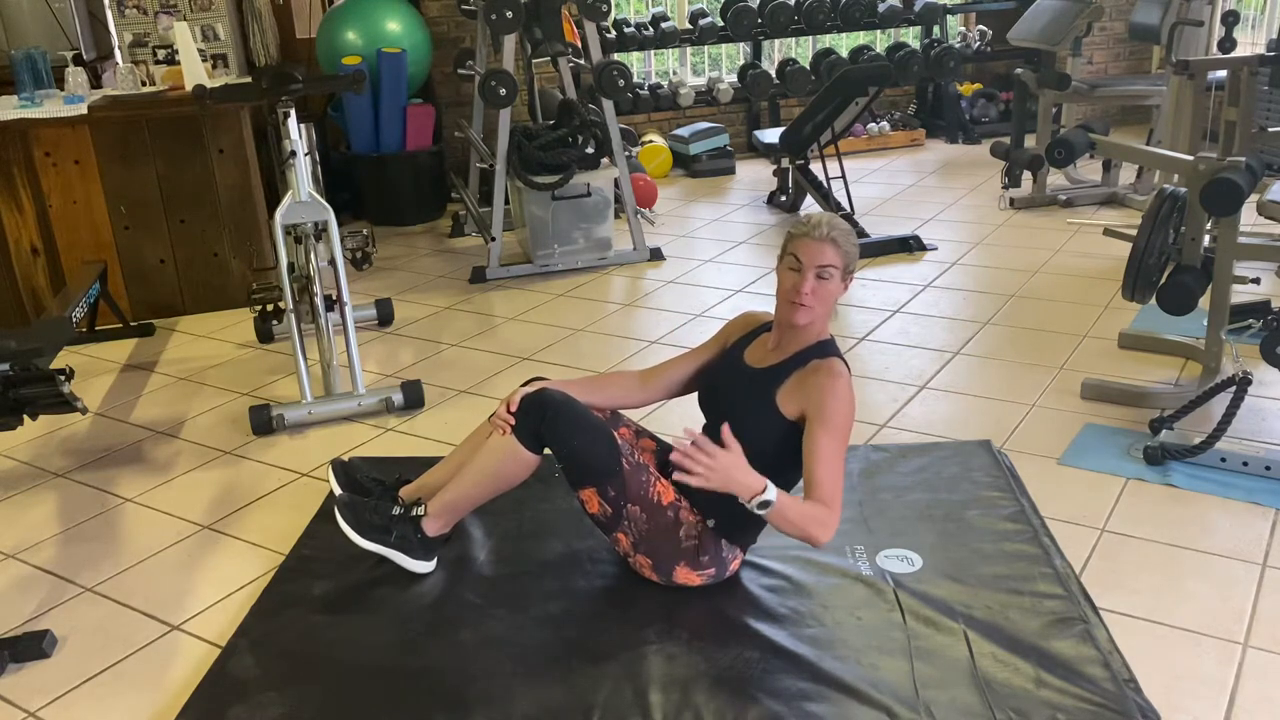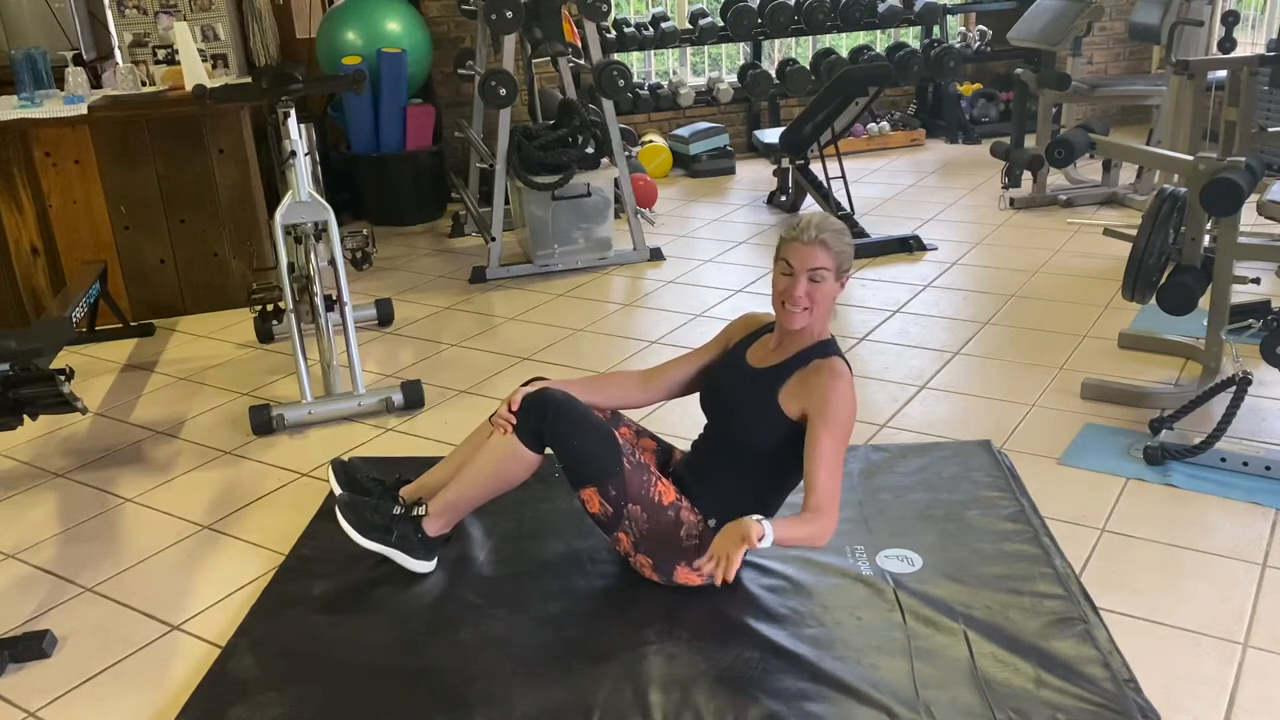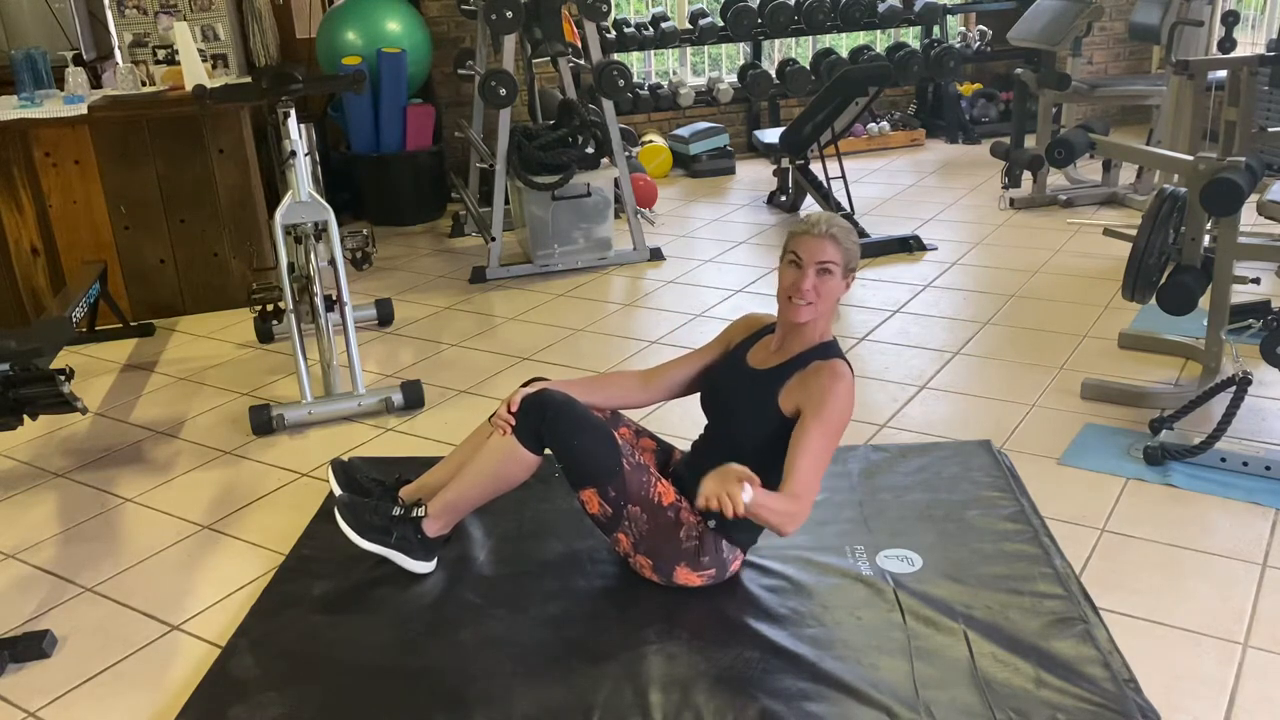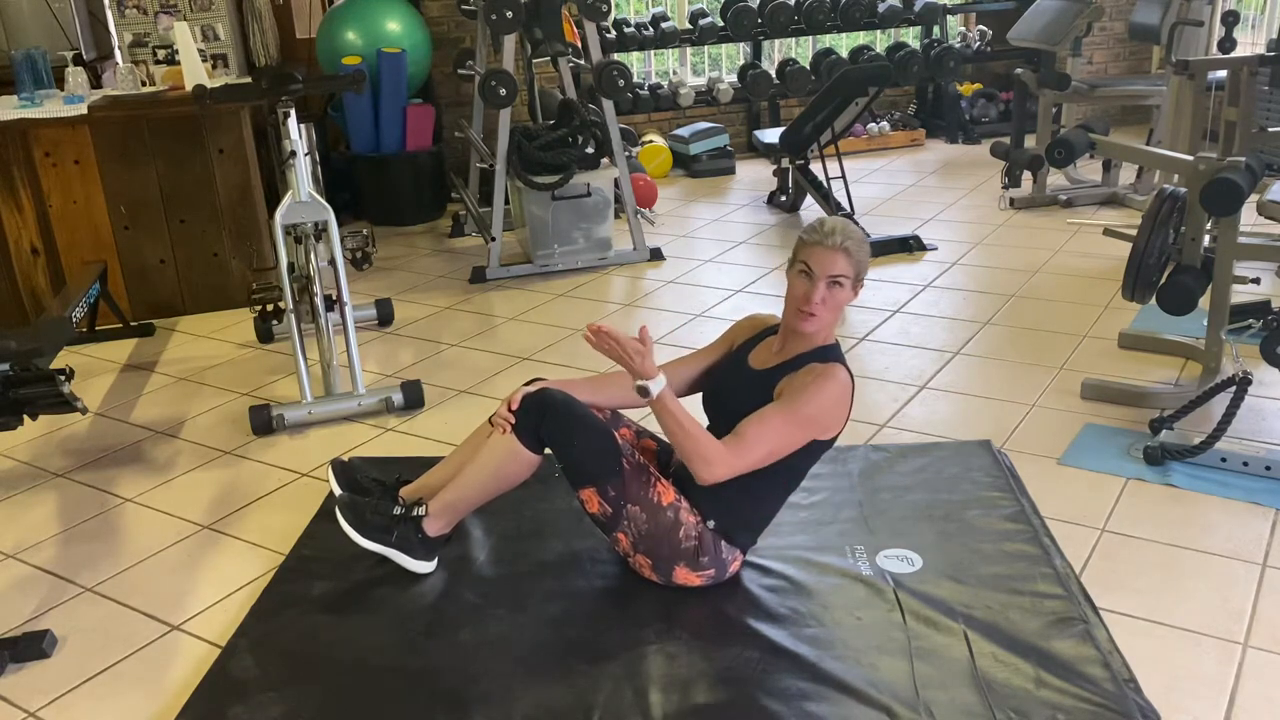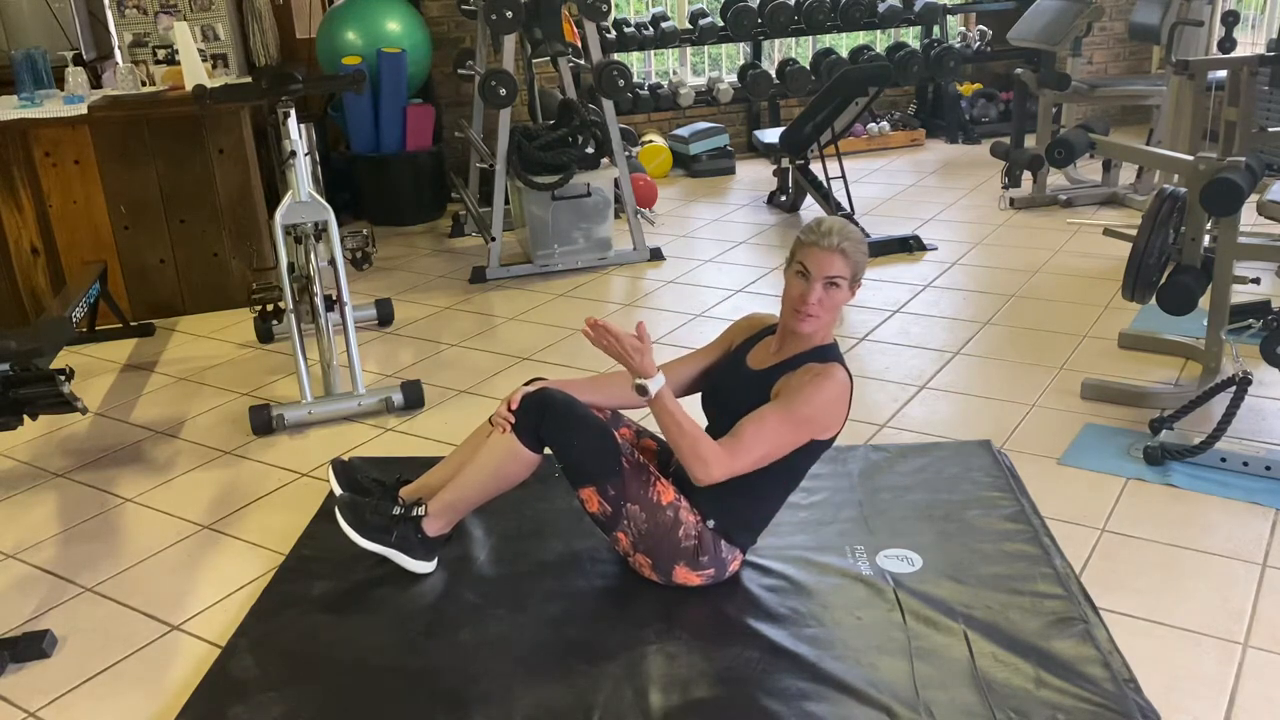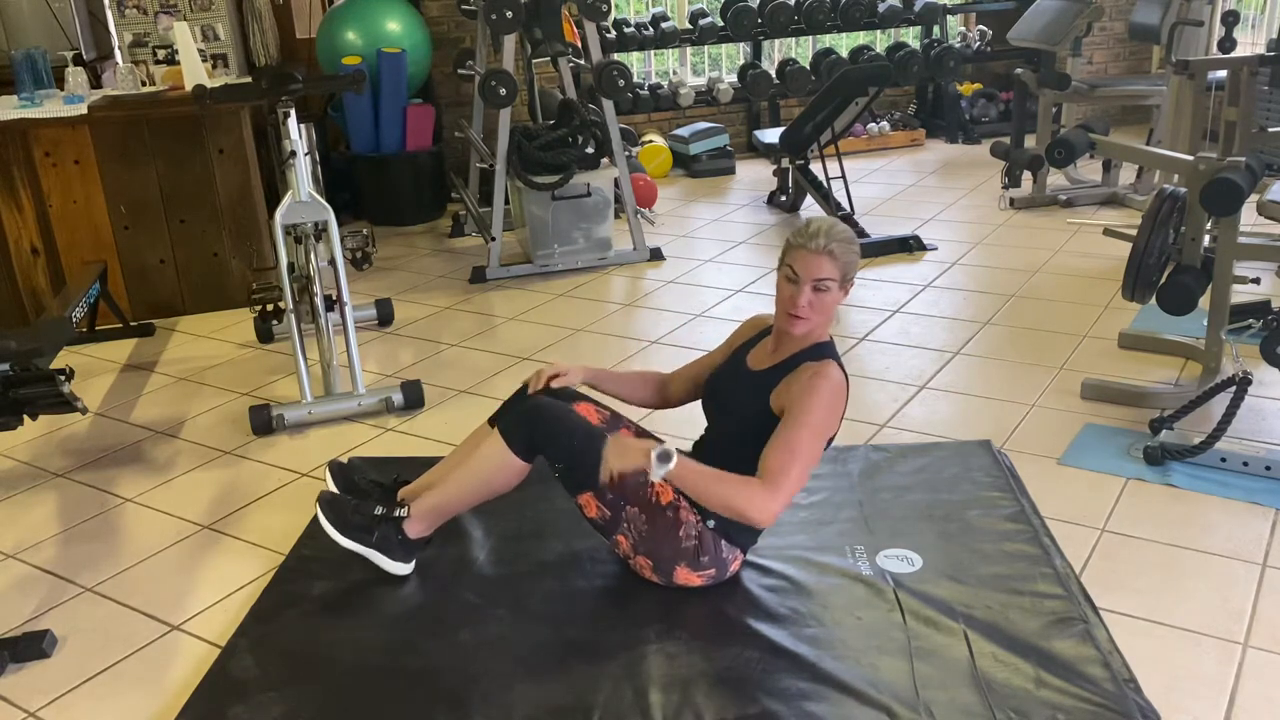
dt=0.3s
person 1, frame 1
left shoulder: (826, 381)
right shoulder: (751, 328)
left elbow: (821, 525)
right elbow: (647, 384)
left wrist: (749, 488)
right wrist: (546, 387)
left hip: (699, 546)
right hip: (681, 491)
left knee: (545, 414)
right knee: (538, 399)
left ankle: (421, 531)
right ankle: (405, 498)
person 1, frame 2
left shoulder: (827, 380)
right shoulder: (752, 329)
left elbow: (820, 522)
right elbow: (649, 384)
left wrist: (753, 528)
right wrist: (547, 386)
left hip: (699, 542)
right hip: (684, 485)
left knee: (547, 413)
right knee: (538, 399)
left ankle: (422, 530)
right ankle: (406, 498)
person 1, frame 3
left shoulder: (828, 380)
right shoulder: (754, 329)
left elbow: (792, 513)
right elbow: (650, 384)
left wrist: (740, 491)
right wrist: (548, 387)
left hip: (700, 546)
right hip: (683, 486)
left knee: (546, 416)
right knee: (538, 399)
left ankle: (422, 531)
right ankle: (405, 499)
person 1, frame 4
left shoulder: (826, 383)
right shoulder: (758, 330)
left elbow: (714, 465)
right elbow: (650, 384)
left wrist: (652, 383)
right wrist: (548, 386)
left hip: (699, 545)
right hip: (682, 487)
left knee: (545, 412)
right knee: (539, 398)
left ankle: (422, 531)
right ankle: (406, 499)
person 1, frame 5
left shoulder: (823, 384)
right shoulder: (756, 330)
left elbow: (711, 465)
right elbow: (650, 388)
left wrist: (646, 374)
right wrist: (548, 385)
left hip: (699, 546)
right hip: (681, 488)
left knee: (545, 412)
right knee: (540, 398)
left ankle: (421, 531)
right ankle: (405, 499)
person 1, frame 6
left shoulder: (820, 381)
right shoulder: (761, 330)
left elbow: (763, 505)
right elbow: (672, 389)
left wrist: (658, 460)
right wrist: (585, 375)
left hip: (699, 546)
right hip: (683, 494)
left knee: (538, 422)
right knee: (544, 399)
left ankle: (403, 531)
right ankle: (402, 499)
